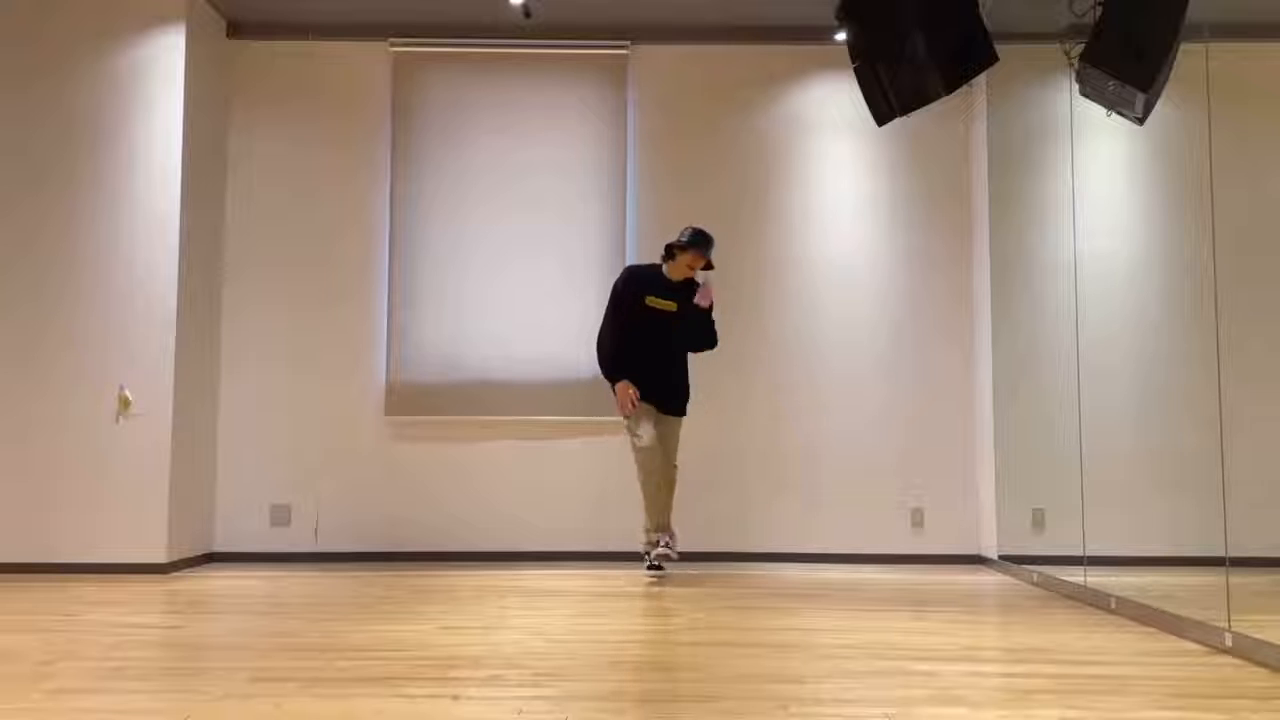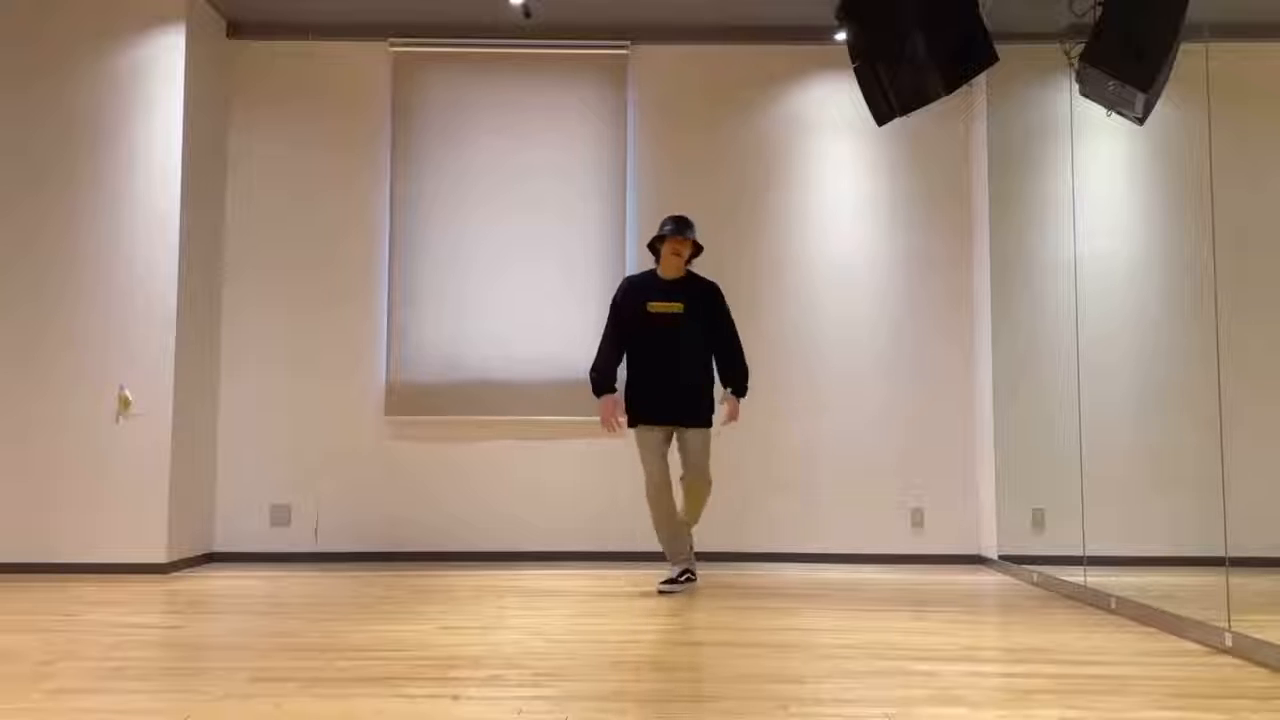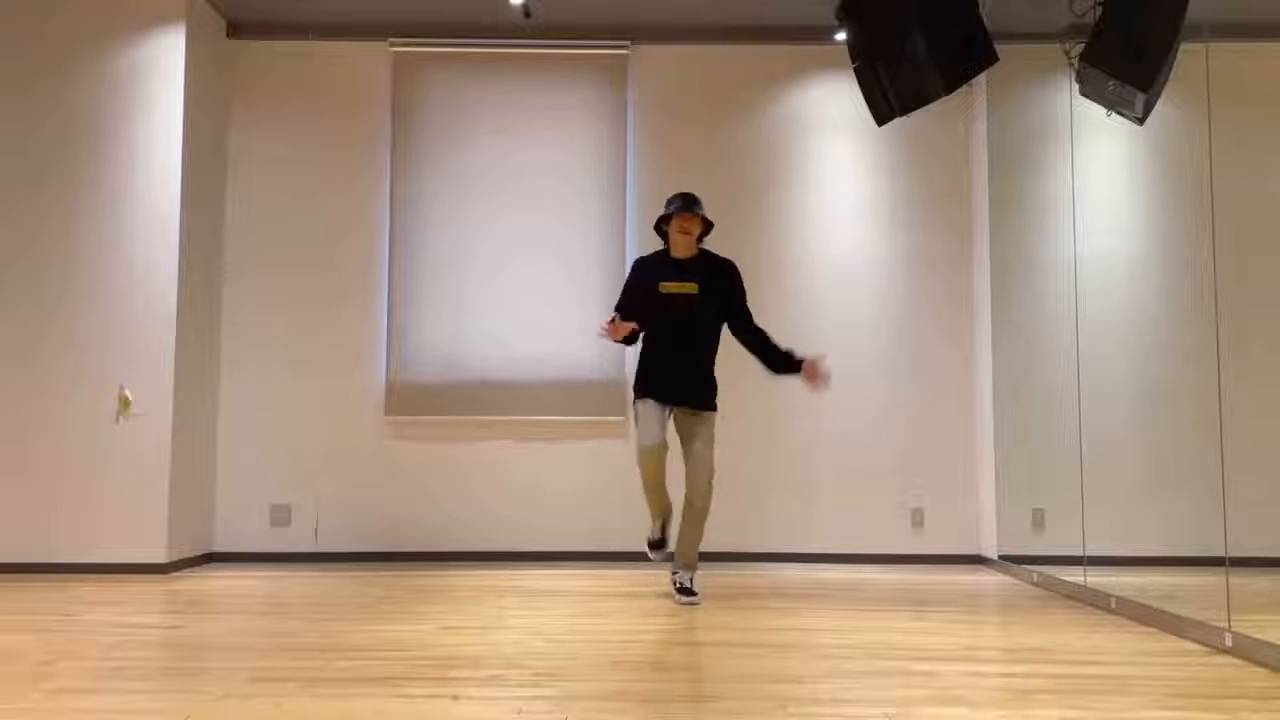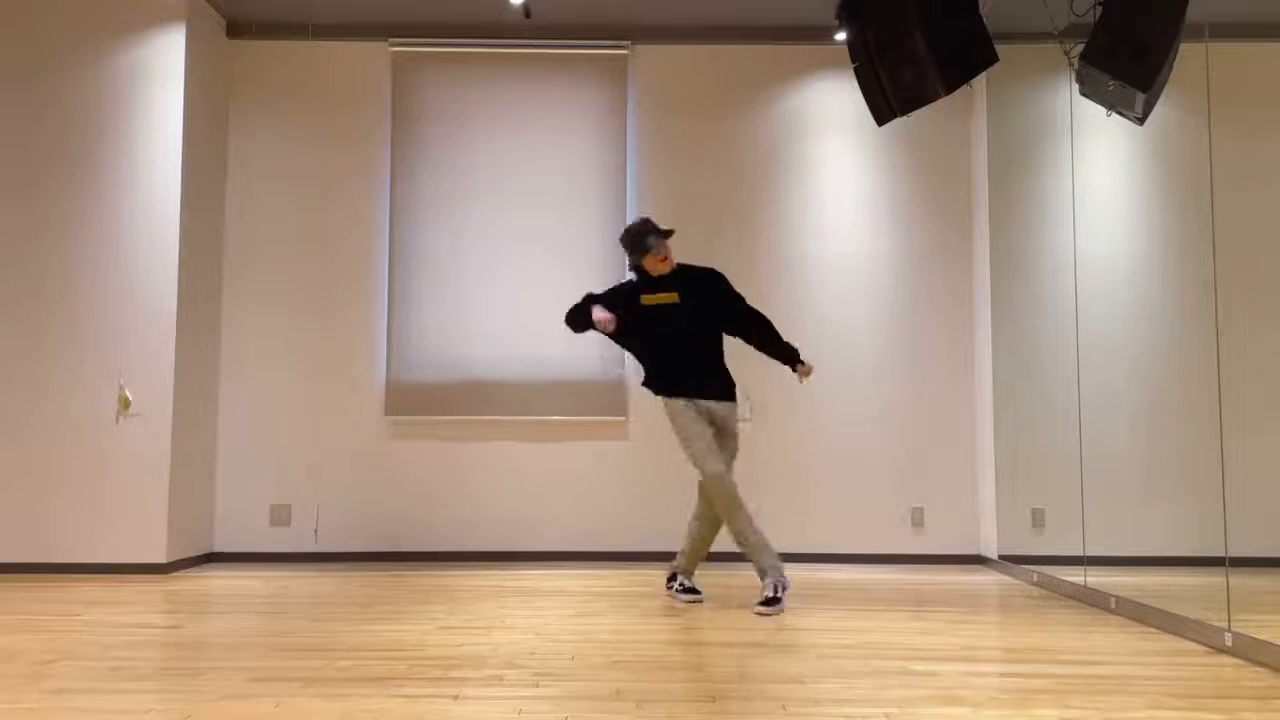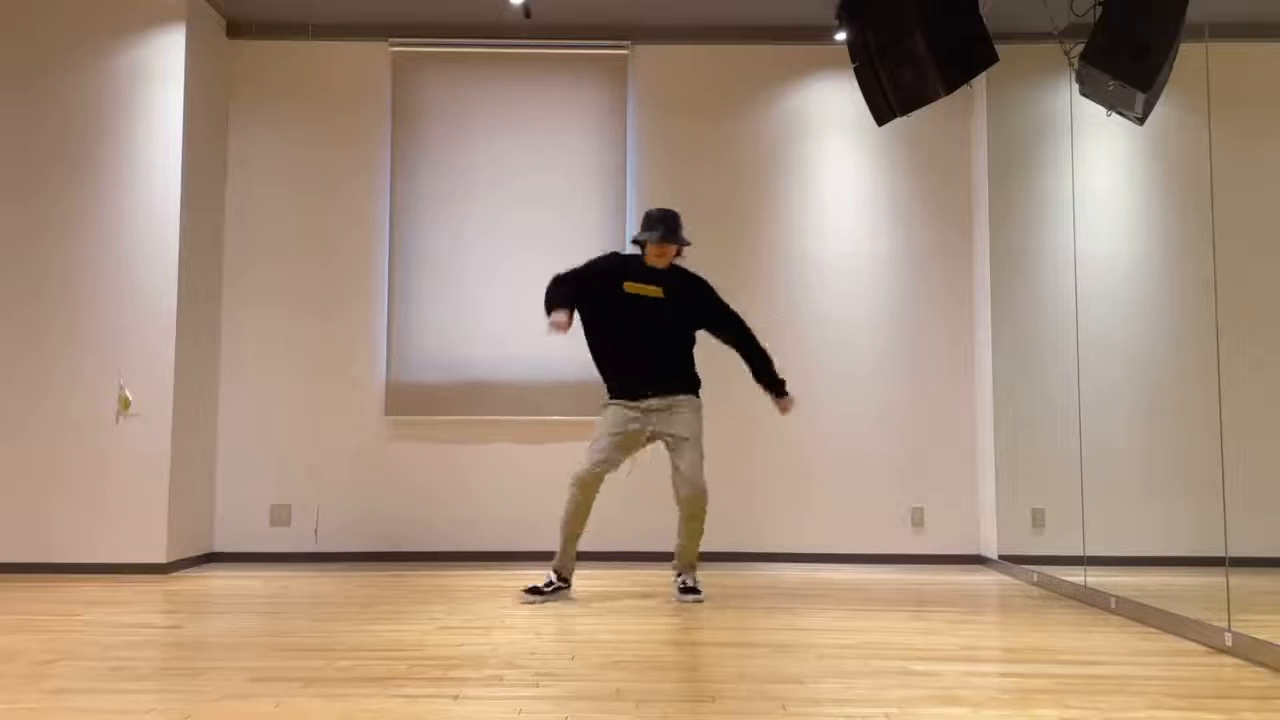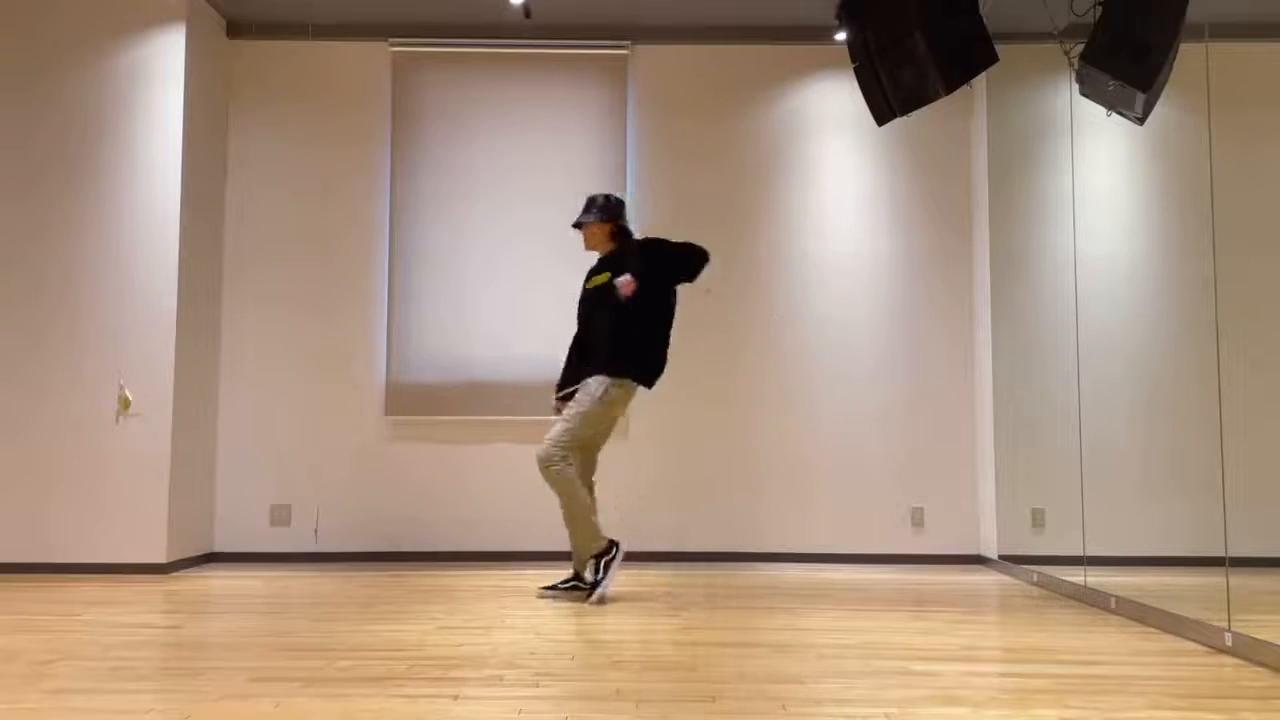
dt=0.4s
person 1, frame 1
left shoulder: (697, 294)
right shoulder: (634, 279)
left elbow: (702, 344)
right elbow: (609, 334)
left wrist: (703, 313)
right wrist: (617, 378)
left hip: (672, 394)
right hip: (635, 388)
left knee: (667, 468)
right knee: (647, 446)
left ankle: (656, 542)
right ankle: (660, 535)
person 1, frame 2
left shoulder: (707, 293)
right shoulder: (633, 289)
left elbow: (726, 345)
right elbow: (612, 343)
left wrist: (735, 390)
right wrist: (605, 390)
left hip: (694, 406)
right hip: (647, 407)
left knee: (698, 482)
right knee: (657, 484)
left ankle: (680, 533)
right ankle: (681, 565)
person 1, frame 3
left shoulder: (723, 272)
right shoulder: (646, 270)
left elbow: (747, 331)
right elbow: (629, 324)
left wrist: (794, 365)
right wrist: (621, 330)
left hip: (698, 391)
right hip: (653, 388)
left knee: (700, 484)
right knee: (650, 449)
left ankle: (684, 572)
right ankle: (660, 516)
person 1, frame 4
left shoulder: (706, 281)
right shoulder: (628, 295)
left elbow: (748, 323)
right elbow: (574, 317)
left wrist: (791, 359)
right wrist: (593, 312)
left hip: (720, 398)
right hip: (679, 398)
left knee: (714, 491)
right knee: (715, 475)
left ankle: (681, 573)
right ankle: (771, 574)
person 1, frame 5
left shoulder: (689, 287)
right shoulder: (612, 269)
left elbow: (737, 333)
right elbow: (563, 284)
left wrist: (774, 387)
right wrist: (561, 308)
left hip: (678, 402)
right hip: (627, 402)
left knee: (692, 492)
right knee: (586, 477)
left ankle: (686, 573)
right ankle: (561, 575)
person 1, frame 6
left shoulder: (642, 255)
right shoulder: (594, 275)
left elbow: (695, 259)
left wrist: (641, 278)
right wrist: (563, 391)
left hip: (618, 378)
right hip: (593, 379)
left knee: (551, 455)
right knee: (576, 471)
left ankle: (602, 549)
right ankle: (584, 573)
